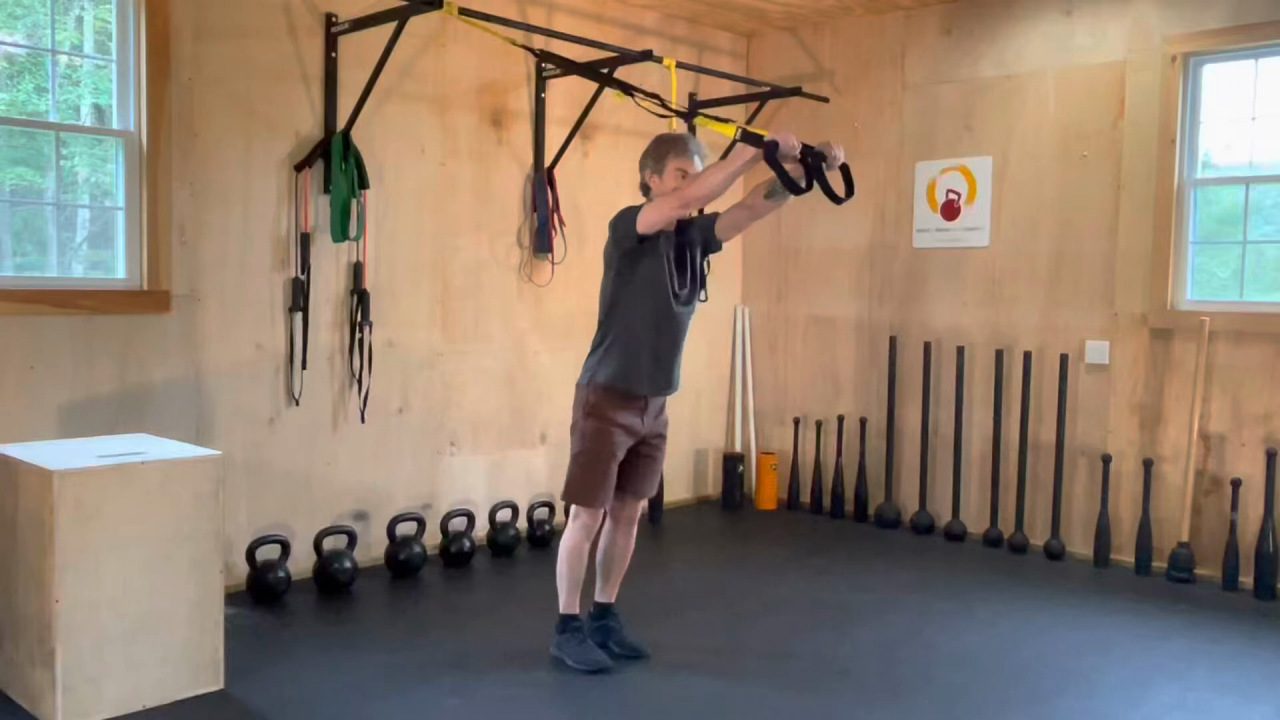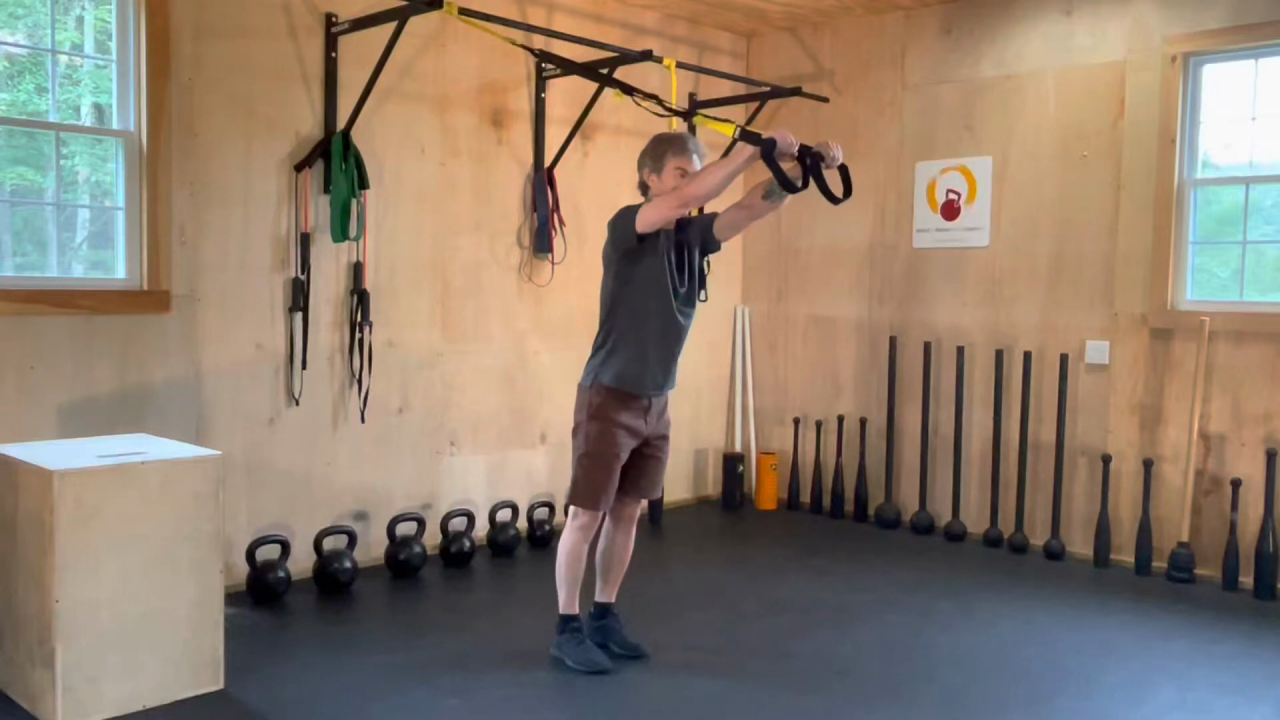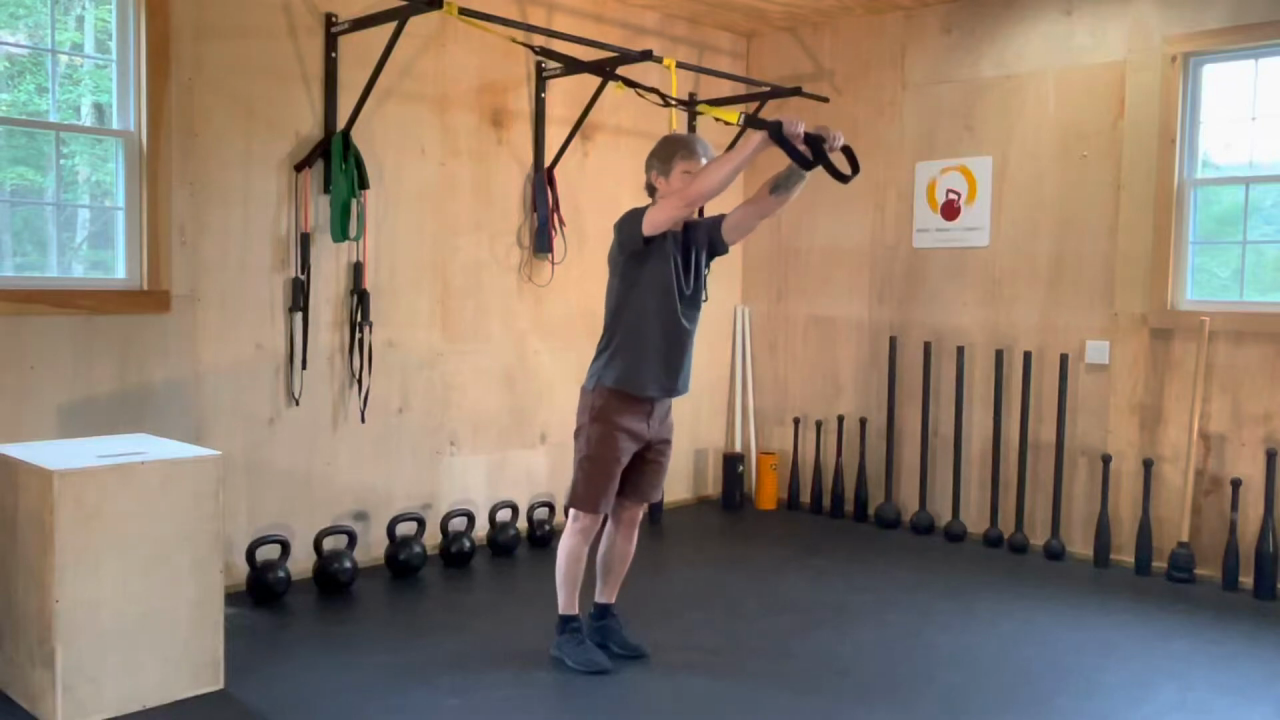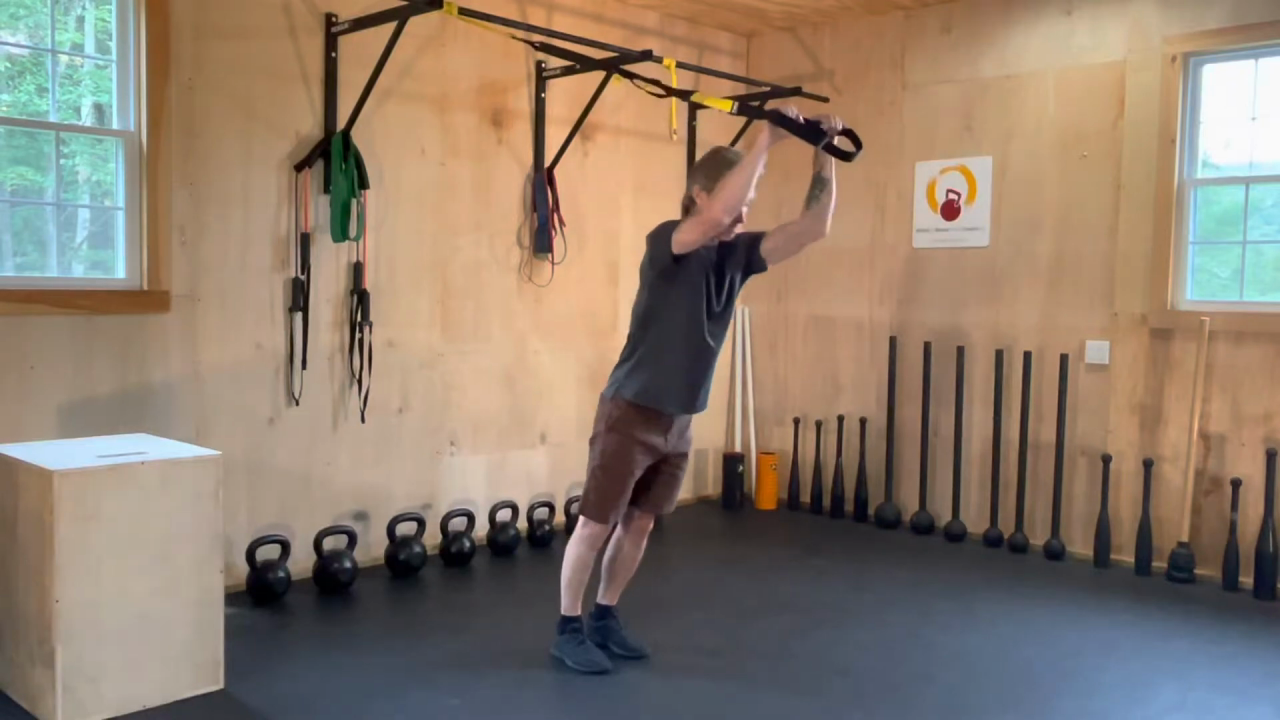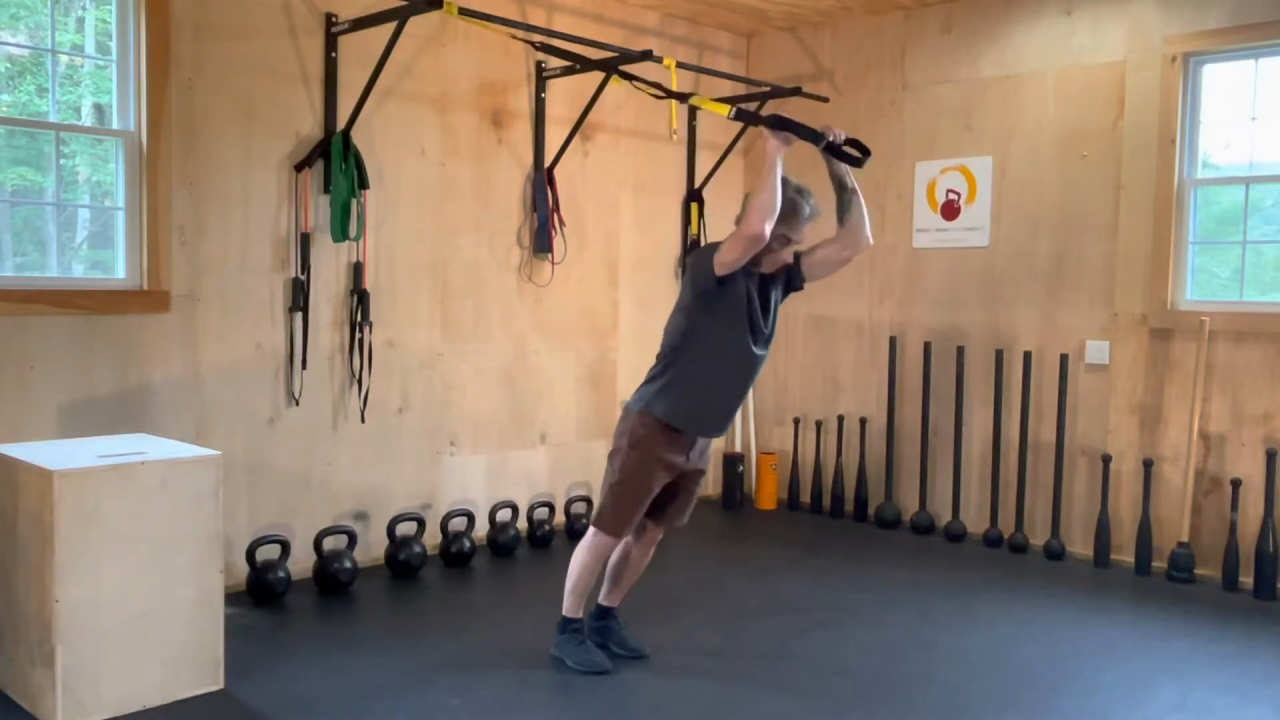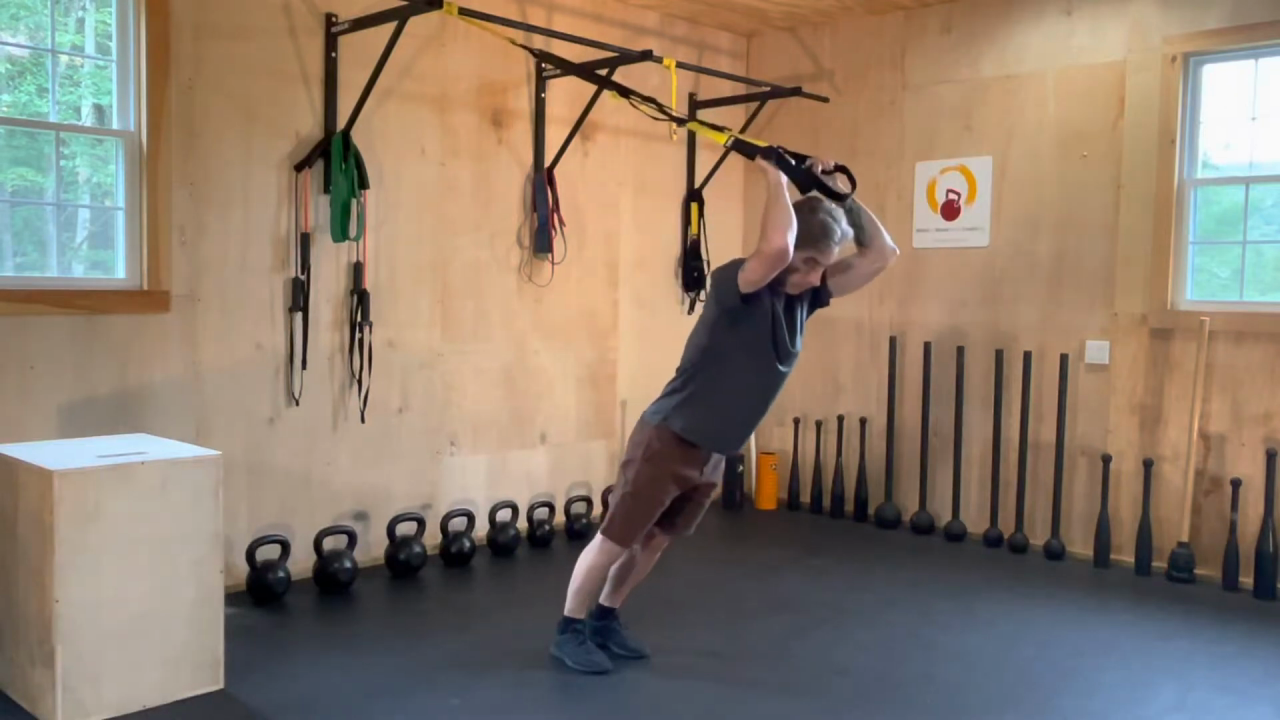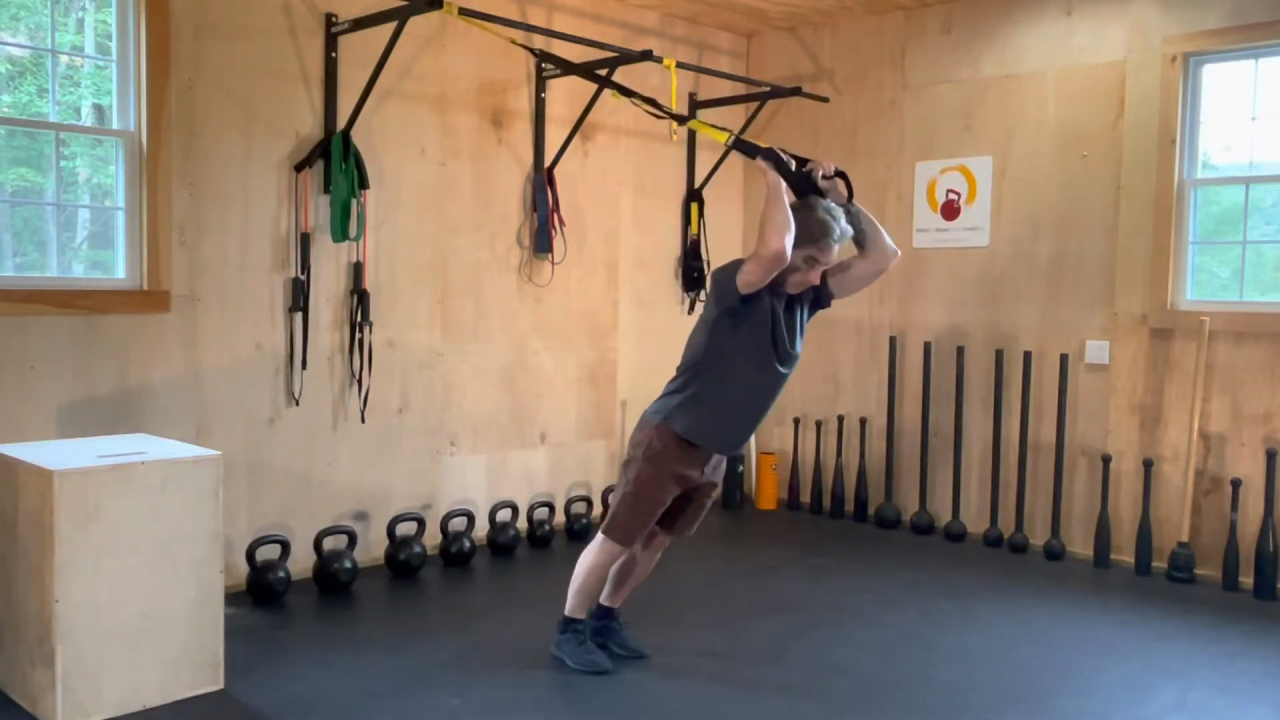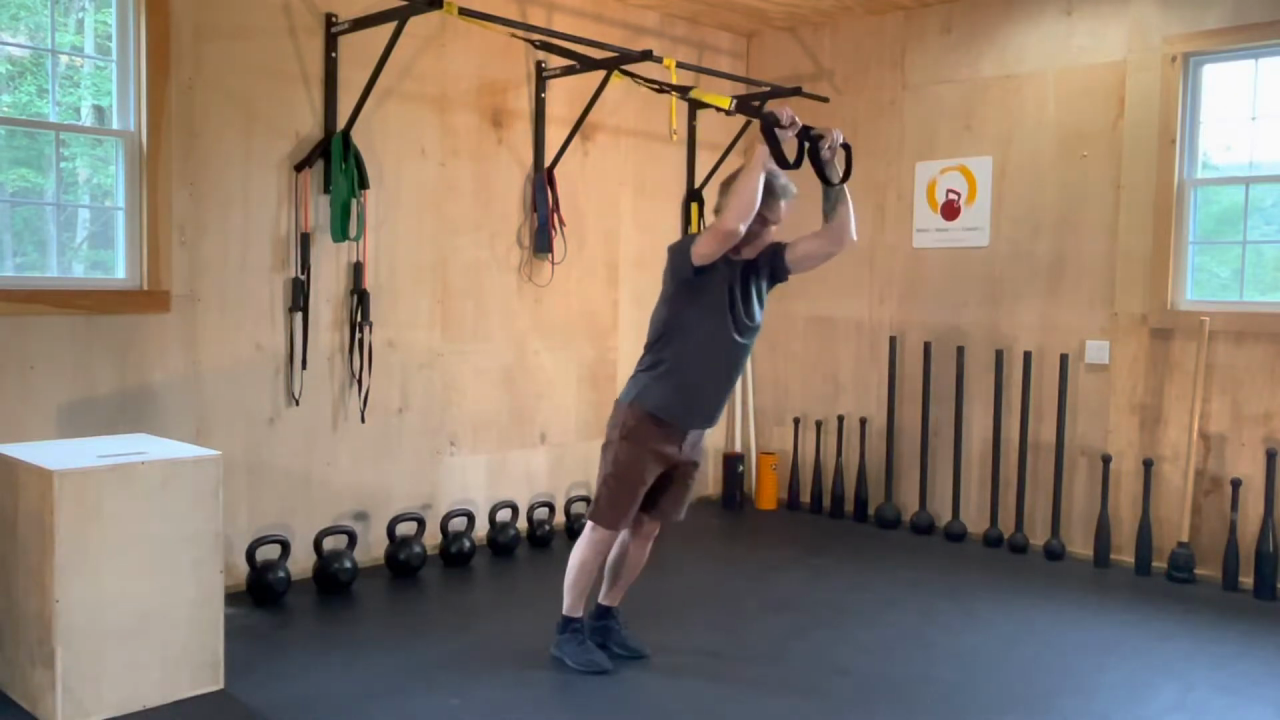
dt=0.4s
person 1, frame 1
left shoulder: (695, 234)
right shoulder: (630, 228)
left elbow: (757, 205)
right elbow: (685, 201)
left wrist: (802, 167)
right wrist: (753, 151)
left hip: (653, 401)
right hip: (606, 397)
left knee: (628, 514)
right knee: (588, 516)
left ankle: (603, 617)
right ankle: (569, 630)
person 1, frame 2
left shoulder: (692, 234)
right shoulder: (626, 227)
left elbow: (754, 205)
right elbow: (688, 196)
left wrist: (802, 167)
right wrist: (754, 150)
left hip: (655, 401)
right hip: (608, 398)
left knee: (626, 514)
right knee: (586, 516)
left ankle: (604, 618)
right ankle: (567, 629)
person 1, frame 3
left shoulder: (699, 237)
right shoulder: (634, 230)
left elbow: (762, 205)
right elbow: (693, 197)
left wrist: (806, 159)
right wrist: (758, 140)
left hip: (659, 405)
right hip: (612, 401)
left knee: (628, 516)
right knee: (586, 518)
left ankle: (603, 618)
right ankle: (567, 629)
person 1, frame 4
left shoulder: (739, 253)
right shoulder: (667, 243)
left elbow: (812, 226)
right elbow: (714, 216)
left wrist: (823, 155)
right wrist: (764, 142)
left hip: (678, 420)
right hip: (630, 413)
left knee: (639, 524)
right knee: (596, 526)
left ankle: (604, 619)
right ankle: (568, 630)
person 1, frame 5
left shoulder: (779, 276)
right shoulder: (709, 265)
left elbow: (855, 240)
right elbow: (752, 232)
left wrist: (839, 168)
right wrist: (775, 154)
left hip: (699, 439)
right hip: (653, 429)
left knee: (648, 534)
right knee: (608, 532)
left ankle: (604, 620)
right ankle: (568, 630)
person 1, frame 6
left shoulder: (804, 293)
right shoulder: (733, 284)
left elbow: (881, 253)
right elbow: (776, 248)
left wrist: (839, 195)
right wrist: (775, 179)
left hip: (712, 453)
right hip: (667, 440)
left knee: (654, 541)
right knee: (615, 540)
left ankle: (604, 620)
right ankle: (570, 631)
person 1, frame 7
left shoulder: (806, 294)
right shoulder: (734, 283)
left elbow: (882, 254)
right elbow: (771, 250)
left wrist: (836, 195)
right wrist: (774, 180)
left hip: (712, 453)
right hip: (668, 440)
left knee: (654, 542)
right knee: (616, 540)
left ankle: (605, 620)
right ankle: (570, 631)
person 1, frame 8
left shoulder: (763, 265)
right shoulder: (690, 258)
left elbow: (838, 238)
right elbow: (730, 227)
left wrist: (831, 167)
right wrist: (765, 151)
left hip: (691, 432)
right hip: (644, 422)
left knee: (644, 530)
right knee: (603, 530)
left ankle: (604, 620)
right ankle: (569, 630)
